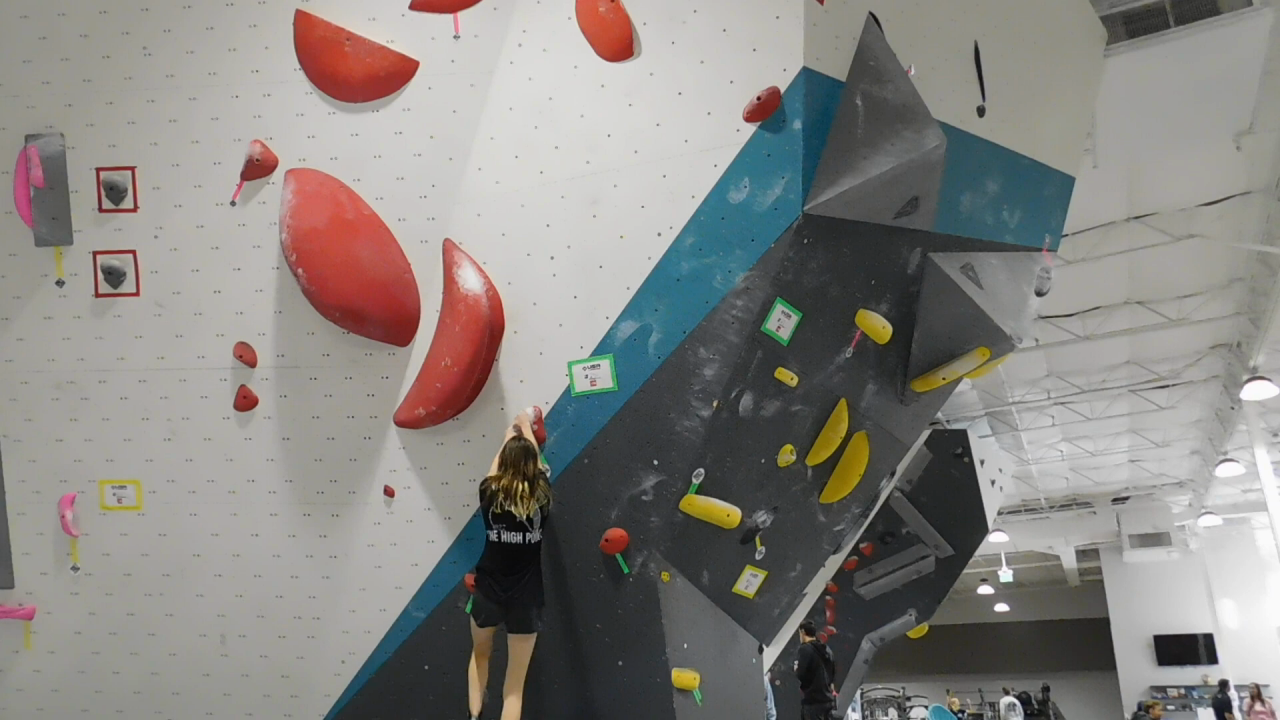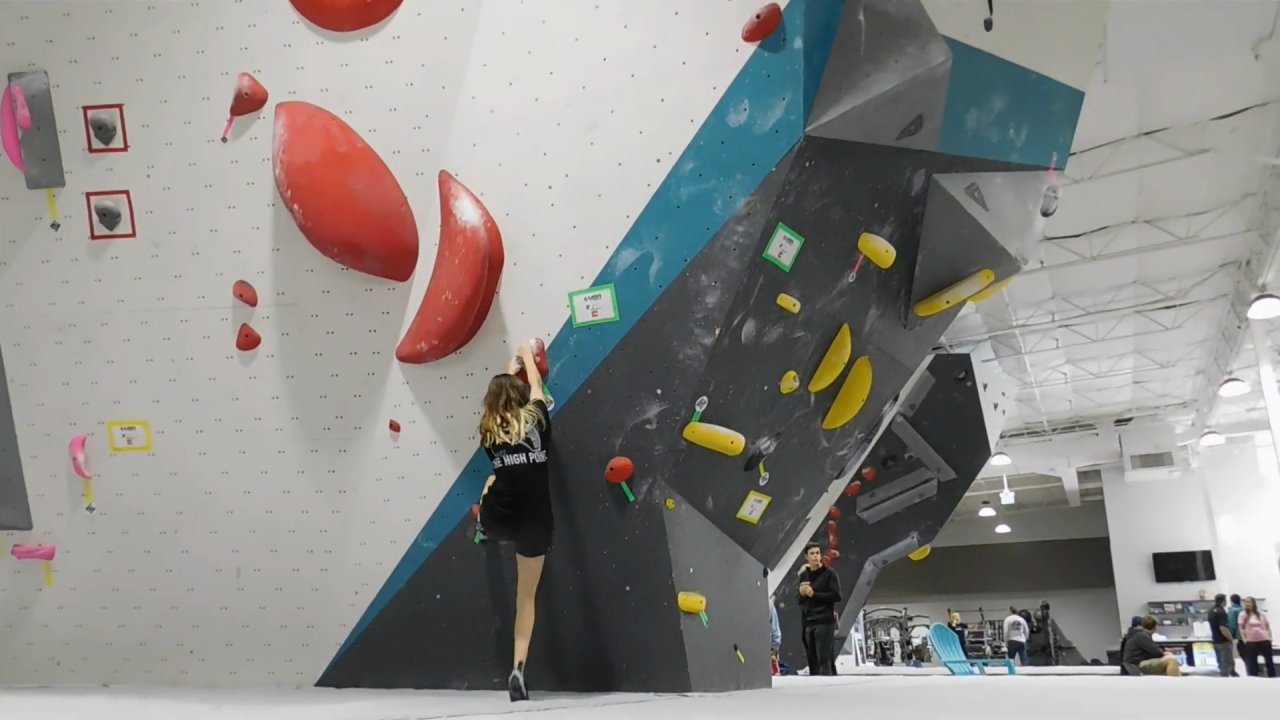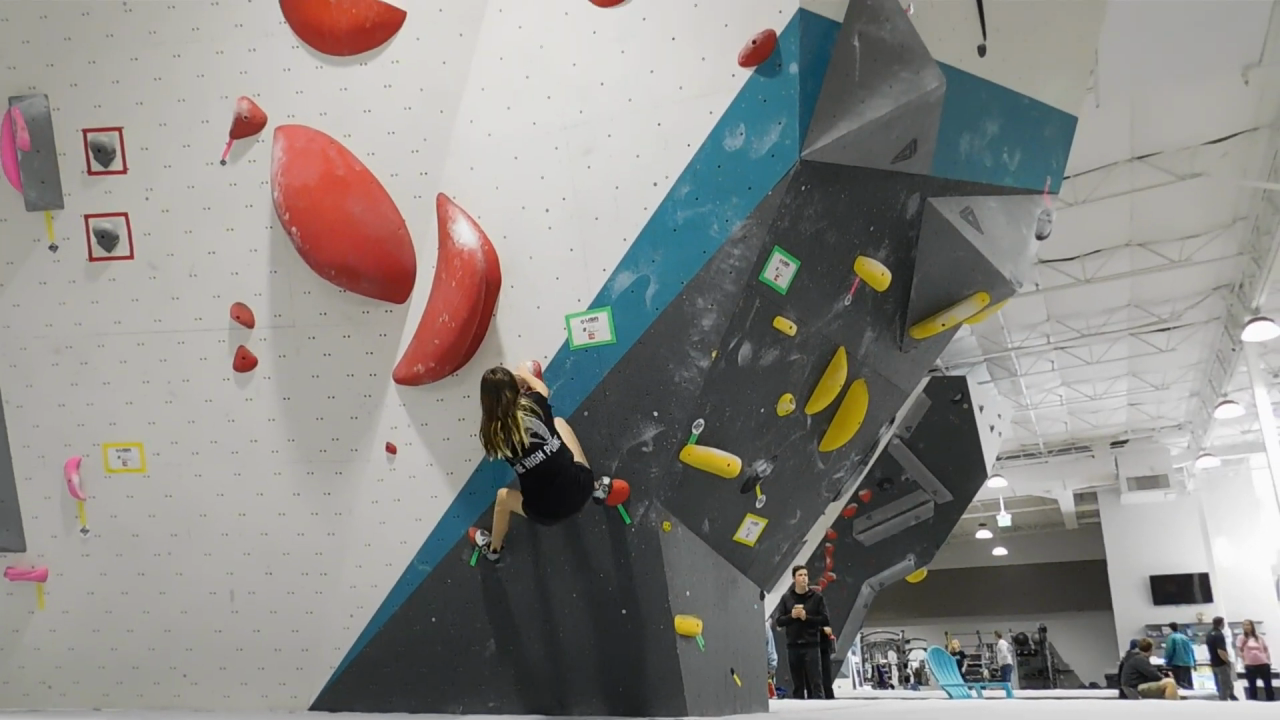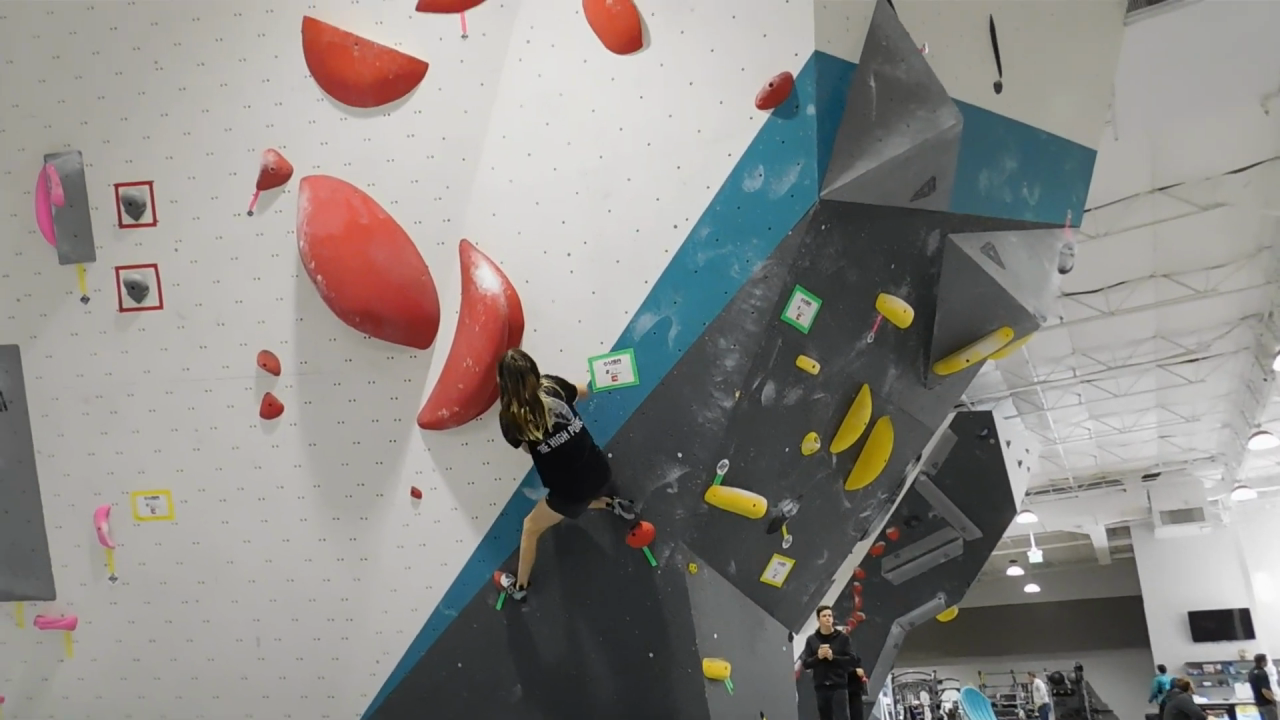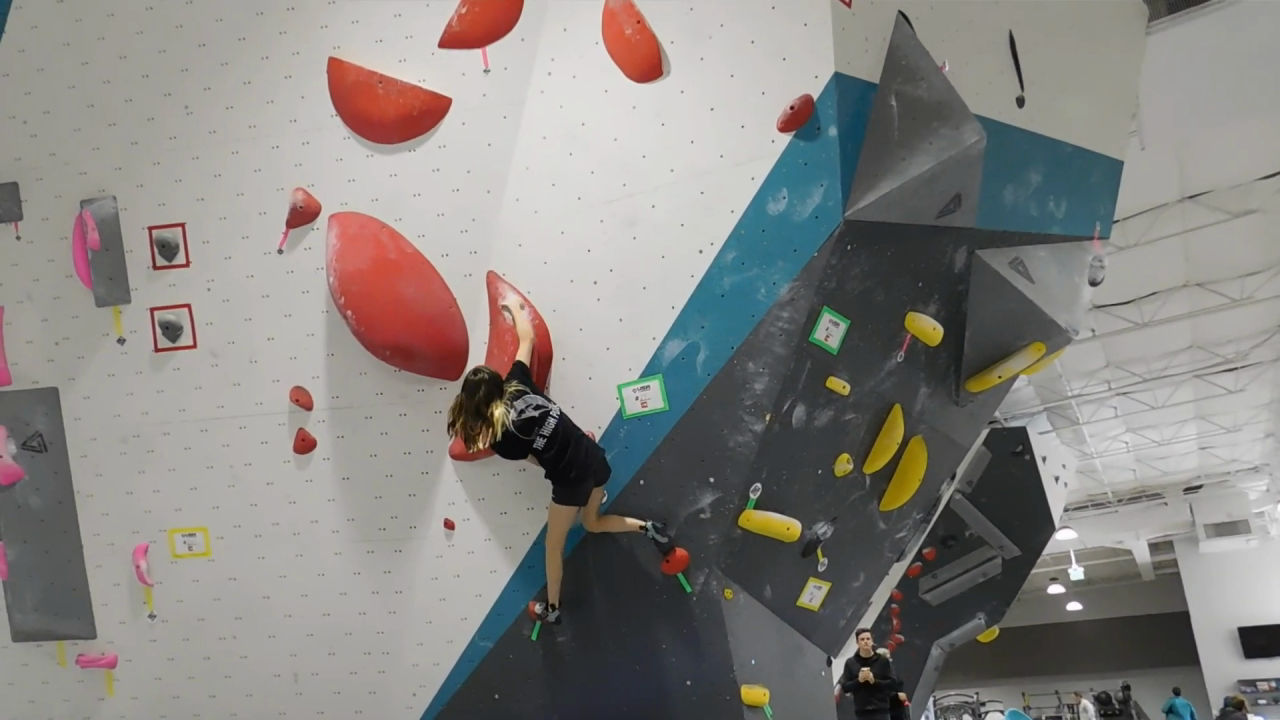
dt=1s
person 1, frame 1
left shoulder: (490, 492)
right shoulder: (541, 493)
left elbow: (496, 469)
right elbow: (535, 462)
left wrist: (509, 438)
right wrist: (527, 428)
left hip: (489, 593)
right hip: (526, 600)
left knee: (480, 657)
right knee: (514, 687)
person 1, frame 2
left shoulder: (487, 429)
right shoulder: (536, 417)
left elbow: (499, 391)
right elbow: (536, 385)
left wrist: (510, 370)
right wrist: (527, 355)
left hip: (497, 518)
right hip: (536, 522)
right knee: (527, 598)
left ankle: (484, 527)
right ankle: (518, 670)
person 1, frame 3
left shoulder: (491, 432)
right shoulder: (532, 403)
right elbow: (543, 388)
right wrist: (525, 375)
left hip: (545, 510)
right hip: (578, 485)
left knee: (503, 498)
left ankle: (493, 549)
right ankle: (595, 487)
person 1, frame 4
left shoulder: (510, 418)
right shoulder: (554, 387)
right elbow: (582, 391)
left hip: (568, 491)
right hip: (599, 473)
left knee: (531, 528)
left ankle: (519, 588)
right ankle: (615, 505)
person 1, frame 5
left shoulder: (496, 435)
right shoulder: (517, 385)
left elbow: (532, 458)
right elbow: (527, 339)
right wrist: (516, 309)
left hip: (570, 480)
right hip: (594, 458)
left knee: (554, 546)
right knee: (592, 523)
left ankle: (550, 608)
right ankle: (647, 527)
